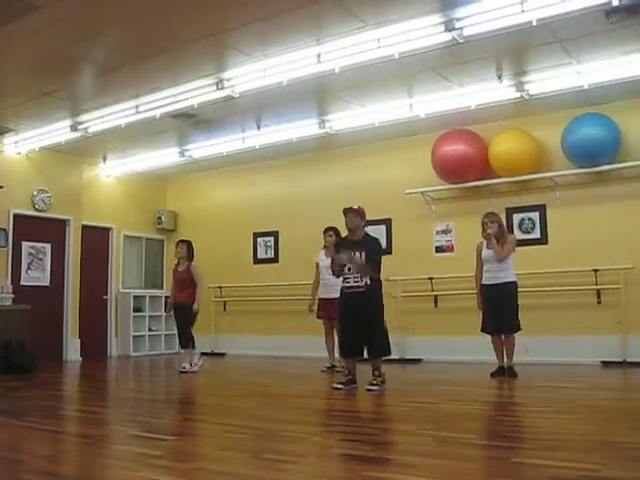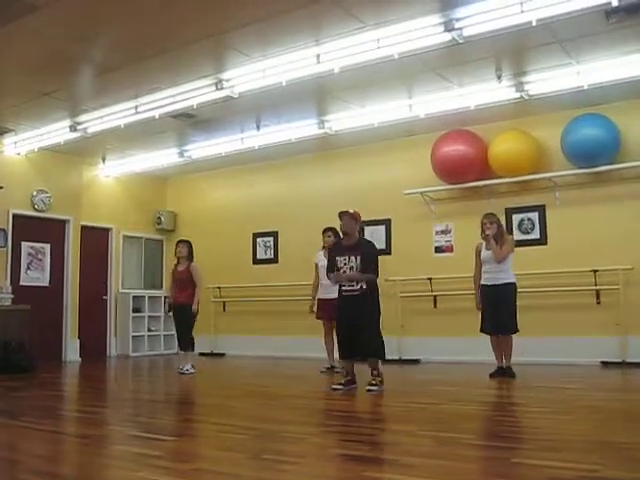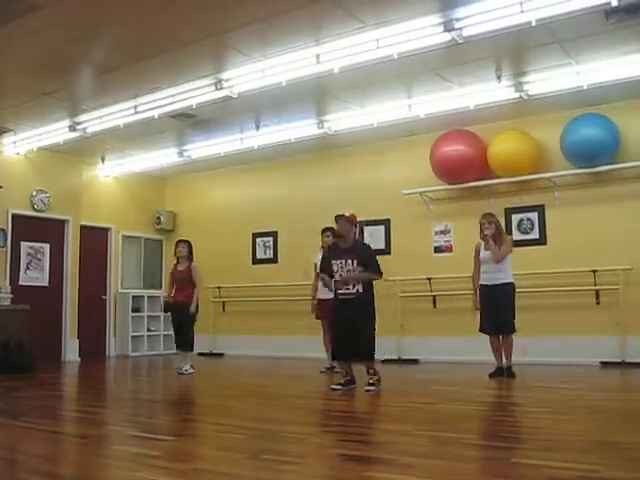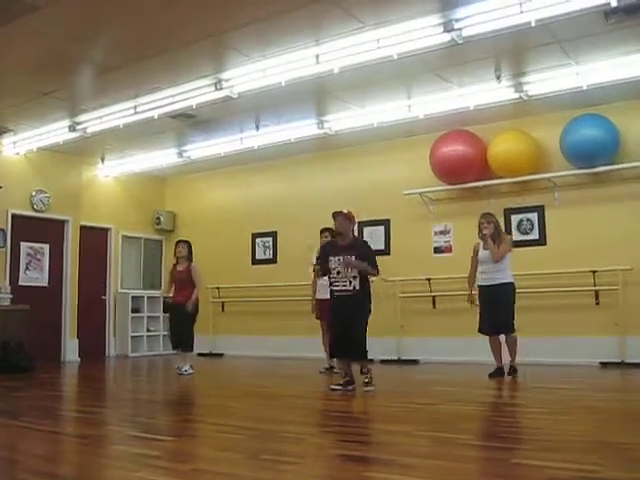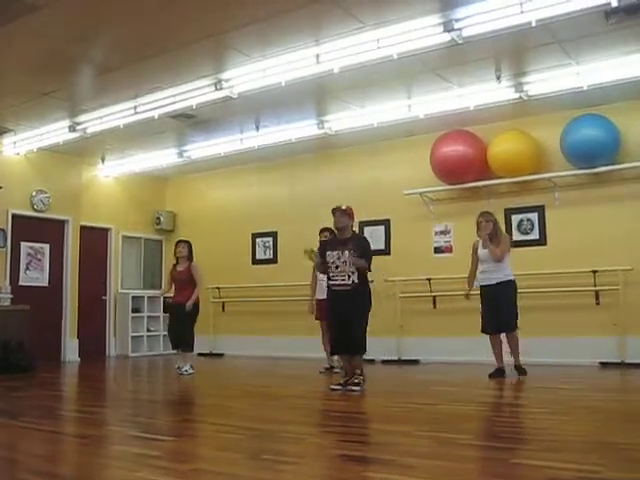
dt=0.1s
person 1, frame 1
left shoulder: (372, 243)
right shoulder: (341, 245)
left elbow: (372, 271)
right elbow: (336, 271)
left wrist: (351, 264)
right wrist: (337, 265)
left hip: (370, 300)
right hip: (348, 300)
left knee: (375, 340)
right knee: (347, 340)
left ankle: (378, 376)
right ankle: (351, 376)
person 1, frame 2
left shoulder: (367, 247)
right shoulder: (335, 248)
left elbow: (372, 275)
right elbow: (331, 273)
left wrist: (347, 277)
right wrist: (334, 277)
left hip: (366, 302)
right hip: (345, 302)
left knee: (369, 341)
right knee: (344, 341)
left ankle: (376, 376)
right ankle: (350, 377)
person 1, frame 3
left shoulder: (363, 249)
right shoulder: (330, 251)
left elbow: (377, 274)
right elbow: (324, 274)
left wrist: (355, 276)
right wrist: (326, 281)
left hip: (362, 305)
right hip: (340, 305)
left knee: (363, 343)
right knee: (339, 344)
left ankle: (373, 375)
right ankle: (349, 377)
person 1, frame 4
left shoulder: (362, 246)
right shoulder: (327, 248)
left elbow: (374, 271)
right elbow: (321, 271)
left wrist: (357, 265)
right wrist: (318, 270)
left hip: (358, 302)
right hip: (337, 303)
left knee: (357, 340)
right knee: (337, 342)
left ankle: (366, 372)
right ankle: (348, 378)
person 1, frame 5
left shoulder: (360, 241)
right shoulder: (326, 244)
left elbow: (366, 268)
right elbow: (321, 269)
left wrist: (353, 258)
right wrist: (318, 261)
left hip: (357, 298)
right hip: (336, 298)
left knee: (355, 337)
right knee: (338, 339)
left ankle: (359, 375)
right ankle: (348, 375)
person 2, frame 1
left shoulder: (509, 240)
right shoulder: (481, 245)
left elbow: (501, 256)
right elbow: (479, 271)
left wrist: (493, 239)
right wrist: (478, 295)
left hip: (507, 286)
right hip: (488, 288)
left knee: (508, 328)
right knee: (493, 329)
left ankle: (509, 365)
right ankle: (501, 365)
person 2, frame 2
left shoulder: (508, 240)
right shoulder: (480, 246)
left elbow: (500, 258)
right elbow: (477, 272)
left wrist: (492, 240)
right wrist: (477, 295)
left hip: (506, 287)
right hip: (488, 289)
left knee: (506, 328)
right knee: (492, 329)
left ankle: (508, 365)
right ankle: (500, 366)
person 2, frame 3
left shoulder: (506, 240)
right shoulder: (479, 246)
left elbow: (498, 257)
right elbow: (476, 272)
left wrist: (490, 240)
right wrist: (475, 294)
left hip: (504, 287)
right hip: (486, 289)
left knee: (506, 328)
right knee: (491, 329)
left ankle: (508, 365)
right ankle: (500, 366)
person 2, frame 4
left shoulder: (505, 240)
right shoulder: (478, 246)
left elbow: (497, 257)
right elbow: (473, 271)
left wrist: (489, 239)
right wrist: (470, 291)
left hip: (504, 286)
right hip: (485, 289)
left knee: (506, 328)
right knee: (490, 330)
left ankle: (513, 364)
right ankle: (499, 366)
person 2, frame 5
left shoulder: (503, 239)
right shoulder: (476, 245)
left elbow: (497, 257)
right elbow: (473, 269)
left wrist: (488, 241)
right wrist: (469, 288)
left hip: (505, 285)
right hip: (486, 288)
left knee: (509, 326)
right knee: (491, 329)
left ankle: (517, 363)
right ankle: (500, 366)
person 3, frame 1
right shoulder: (320, 255)
right elbow: (317, 279)
right wrist: (312, 298)
left hip: (338, 297)
right hip: (324, 297)
right knee: (328, 330)
right ankle: (332, 362)
person 3, frame 2
right shoulder: (319, 256)
right elbow: (316, 279)
right wrist: (313, 299)
left hip: (338, 297)
right hip: (323, 298)
right knee: (327, 331)
right ankle: (331, 363)
person 3, frame 3
right shoulder: (318, 255)
right elbow: (315, 280)
right wrist: (313, 299)
left hip: (336, 297)
right hip: (322, 298)
right knee: (326, 331)
right ankle: (331, 363)
person 3, frame 4
right shoulder: (317, 256)
right elbow: (315, 280)
right wrist: (313, 299)
right hip: (321, 298)
right knee: (325, 331)
right ankle: (330, 363)
person 3, frame 5
right shoulder: (316, 256)
right elbow: (314, 280)
right wrist: (311, 299)
right hip: (320, 298)
right knee: (325, 331)
right ankle: (330, 363)
person 4, frame 1
left shoulder: (192, 266)
right shoulder: (175, 268)
left elbow: (199, 285)
left wrist: (196, 303)
right wrist: (170, 304)
left hip: (189, 304)
right hip: (178, 304)
left knee: (185, 331)
right knee: (181, 332)
left ankle: (192, 359)
right ankle: (189, 360)
person 4, frame 2
left shoulder: (192, 266)
right shoulder: (175, 268)
left elbow: (198, 286)
right elbow: (172, 287)
left wrist: (195, 303)
right wrist: (169, 303)
left hip: (189, 304)
right hip: (177, 304)
left knee: (186, 333)
right knee: (180, 333)
left ankle: (189, 364)
right ankle: (185, 363)
person 4, frame 3
left shoulder: (192, 266)
right shoulder: (174, 268)
left elbow: (197, 286)
right elbow: (171, 287)
left wrist: (194, 303)
right wrist: (166, 300)
left hip: (189, 304)
right hip: (176, 304)
left knee: (187, 332)
right knee: (178, 333)
left ankle: (188, 364)
right ankle: (183, 361)
person 4, frame 4
left shoulder: (192, 266)
right shoulder: (173, 268)
left elbow: (197, 286)
right elbow: (169, 287)
left wrist: (192, 301)
left hip: (188, 304)
right hip: (176, 304)
left knee: (186, 333)
right knee: (175, 332)
left ankle: (188, 365)
right ankle: (183, 361)
person 4, frame 5
left shoulder: (192, 266)
right shoulder: (173, 268)
left elbow: (198, 285)
right elbow: (169, 286)
left wrist: (192, 301)
left hip: (189, 304)
right hip: (176, 304)
left knee: (187, 333)
right knee: (173, 332)
left ankle: (188, 365)
right ankle: (182, 361)
